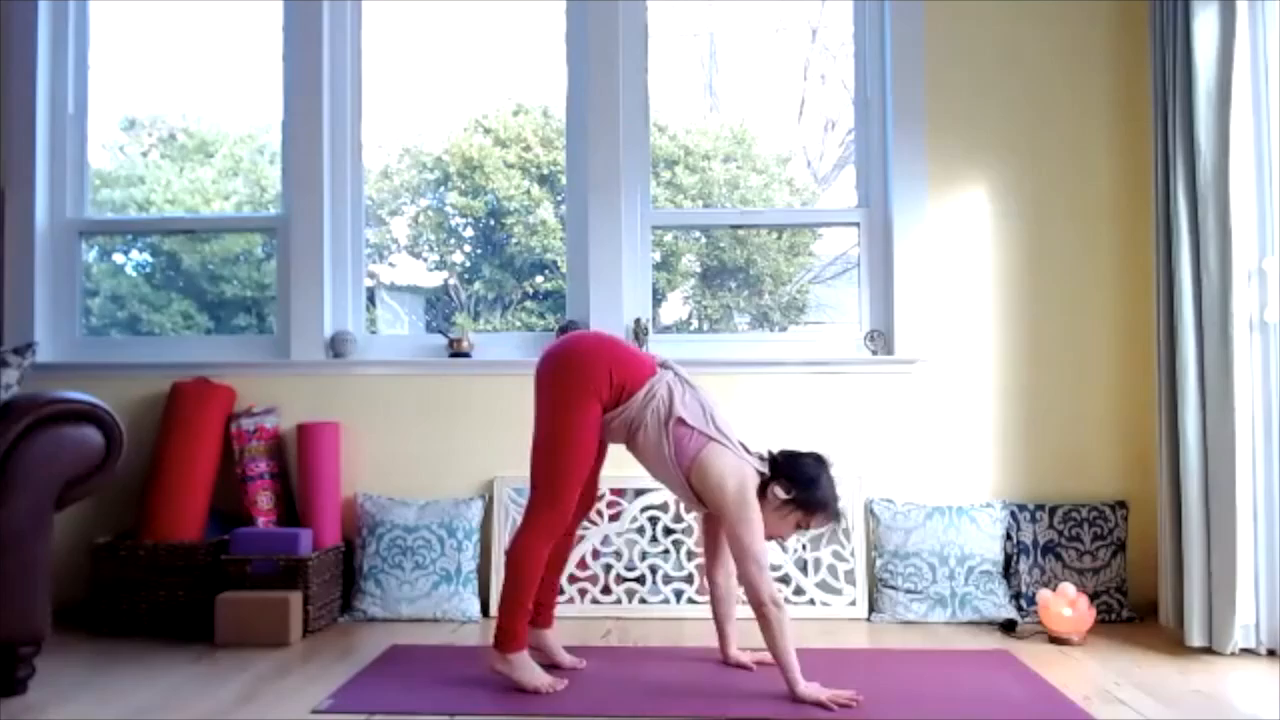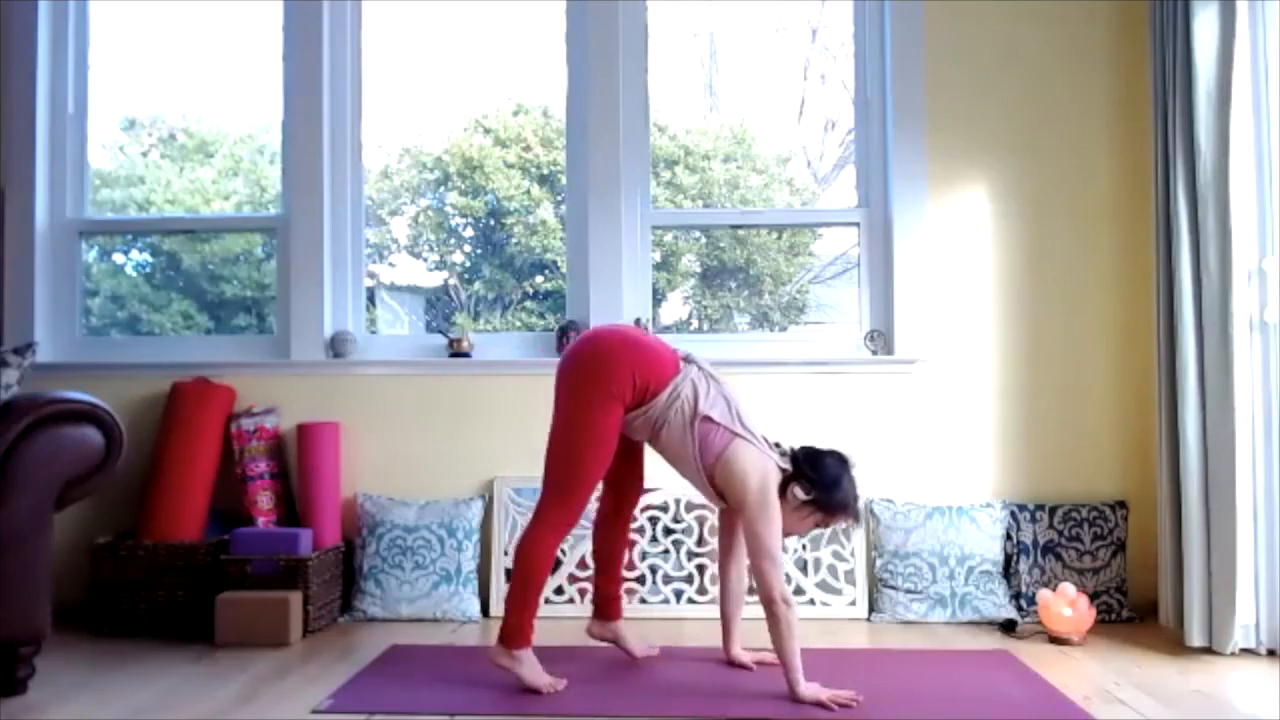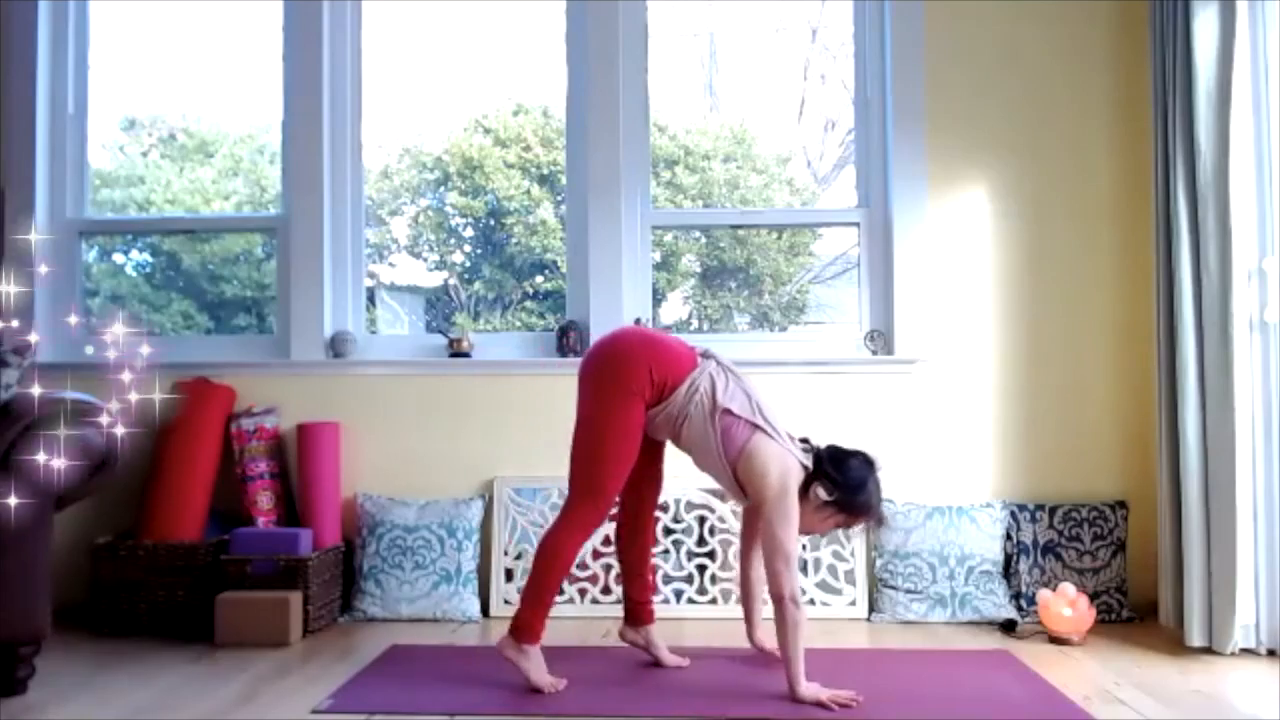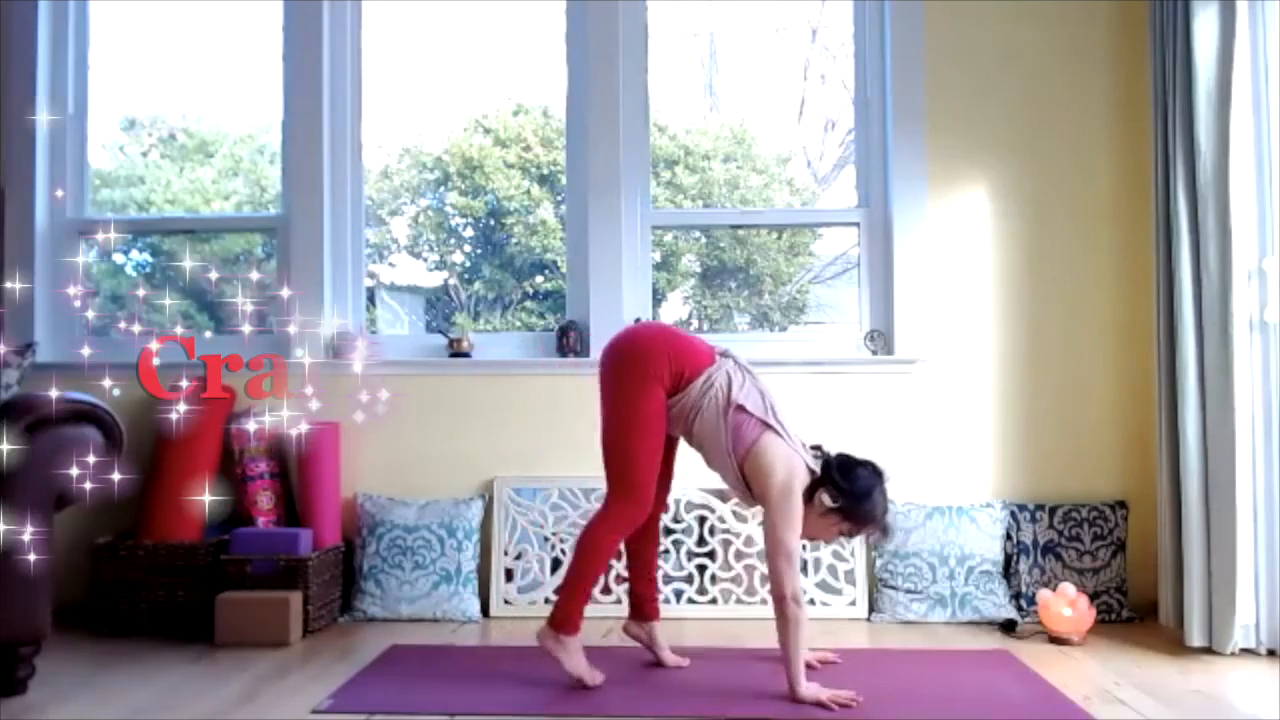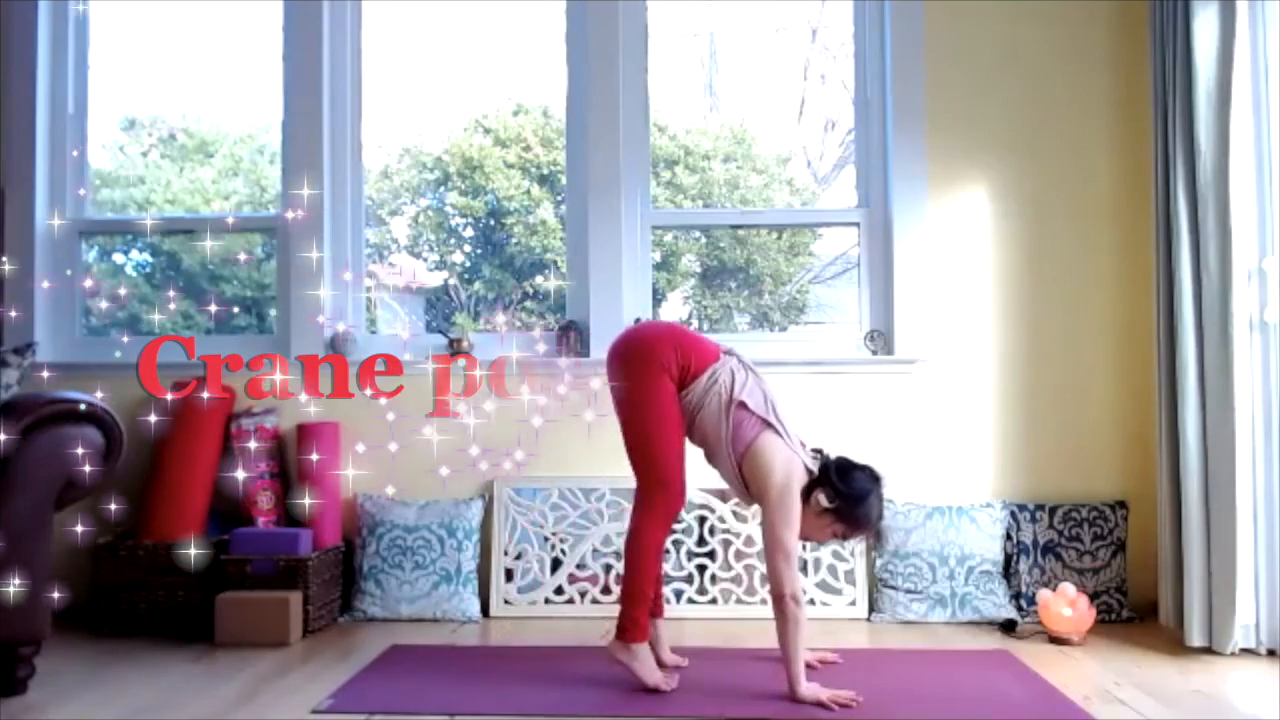
dt=0.2s
person 1, frame 1
left shoulder: (728, 482)
right shoulder: (737, 487)
left elbow: (721, 566)
right elbow: (765, 597)
left wrist: (729, 648)
right wrist: (799, 684)
left hip: (603, 371)
right hip: (586, 368)
left knee: (576, 510)
right knee: (551, 517)
left ankle: (538, 627)
right ankle: (509, 649)
person 1, frame 2
left shoulder: (751, 475)
right shoulder: (760, 483)
left elbow: (733, 556)
right elbow: (776, 595)
left wrist: (732, 644)
right wrist: (799, 685)
left hip: (626, 365)
right hip: (610, 367)
left knee: (622, 501)
right knee: (562, 511)
left ankle: (608, 618)
right ankle: (513, 645)
person 1, frame 3
left shoulder: (789, 469)
right shoulder: (781, 481)
left elbow: (756, 551)
right elbow: (786, 591)
left wrist: (755, 631)
right wrist: (799, 682)
left hip: (646, 367)
right hip: (628, 365)
left knee: (641, 504)
right knee: (589, 509)
left ankle: (639, 624)
right ankle: (523, 638)
person 1, frame 4
left shoulder: (800, 476)
right shoulder: (782, 480)
left elbow: (783, 584)
right elbow: (789, 591)
left wrist: (793, 652)
right wrist: (798, 684)
left hip: (667, 363)
right hip: (644, 358)
left knee: (650, 504)
right knee: (631, 504)
left ankle: (644, 621)
right ankle: (562, 630)
person 1, frame 5
left shoulder: (800, 476)
right shoulder: (785, 483)
left elbow: (784, 585)
right elbow: (787, 592)
left wrist: (795, 651)
right wrist: (799, 685)
left hip: (675, 363)
right hip: (651, 354)
left knee: (660, 503)
right knee: (662, 503)
left ankle: (650, 625)
right ankle: (631, 639)
